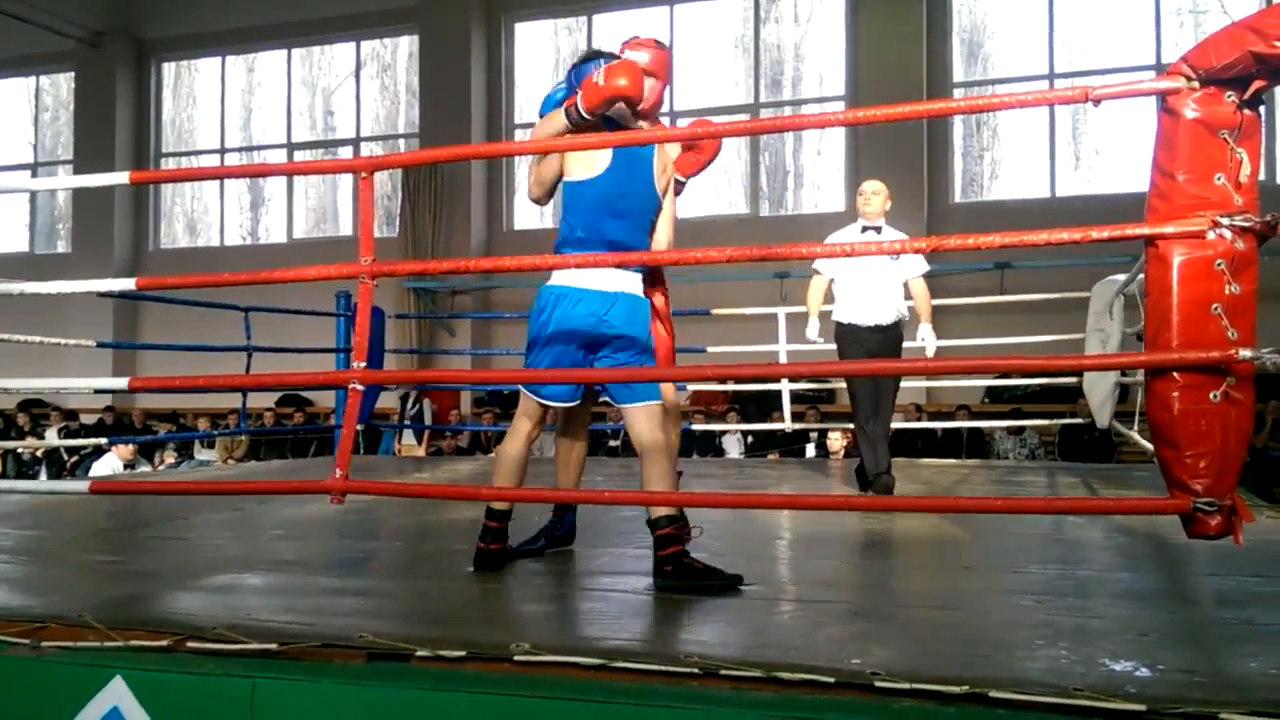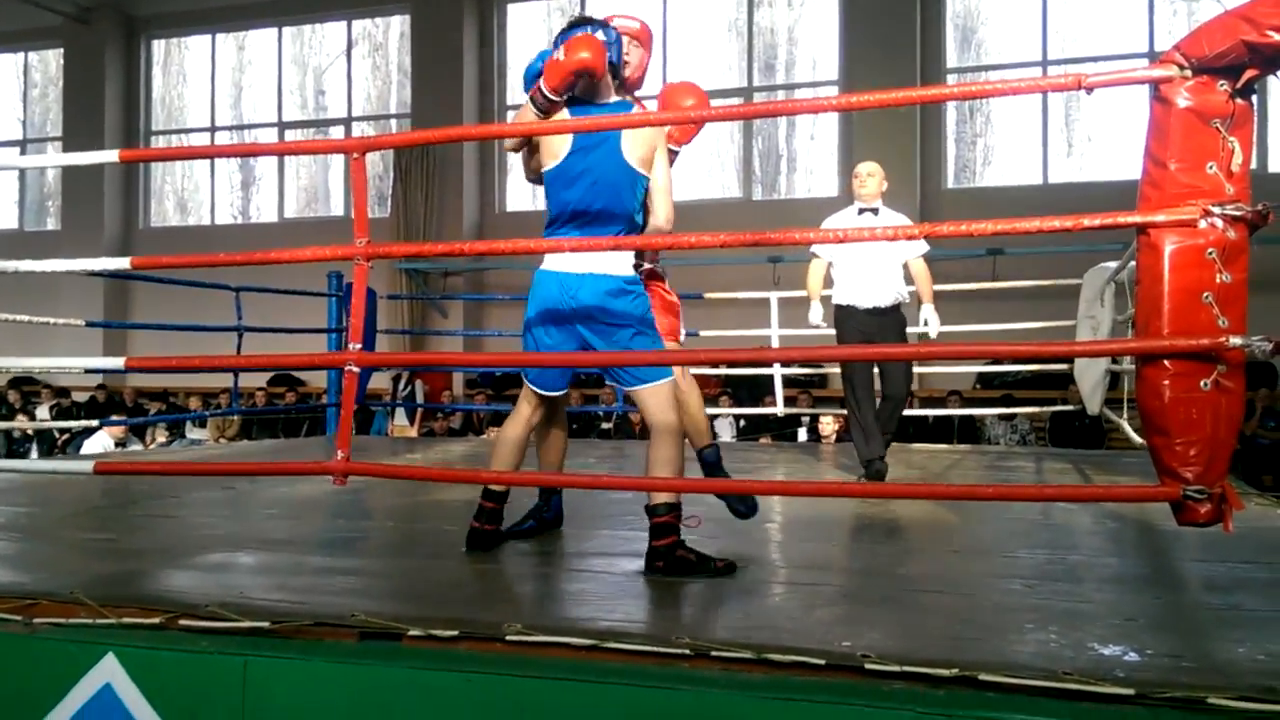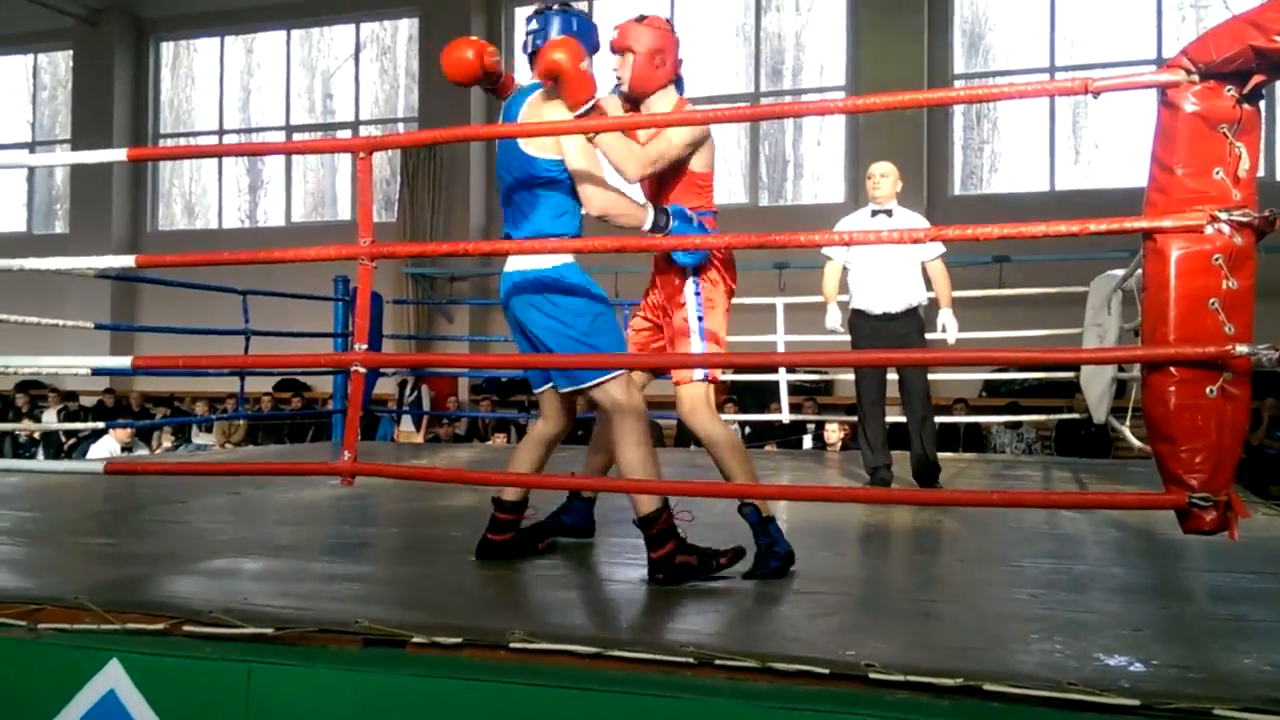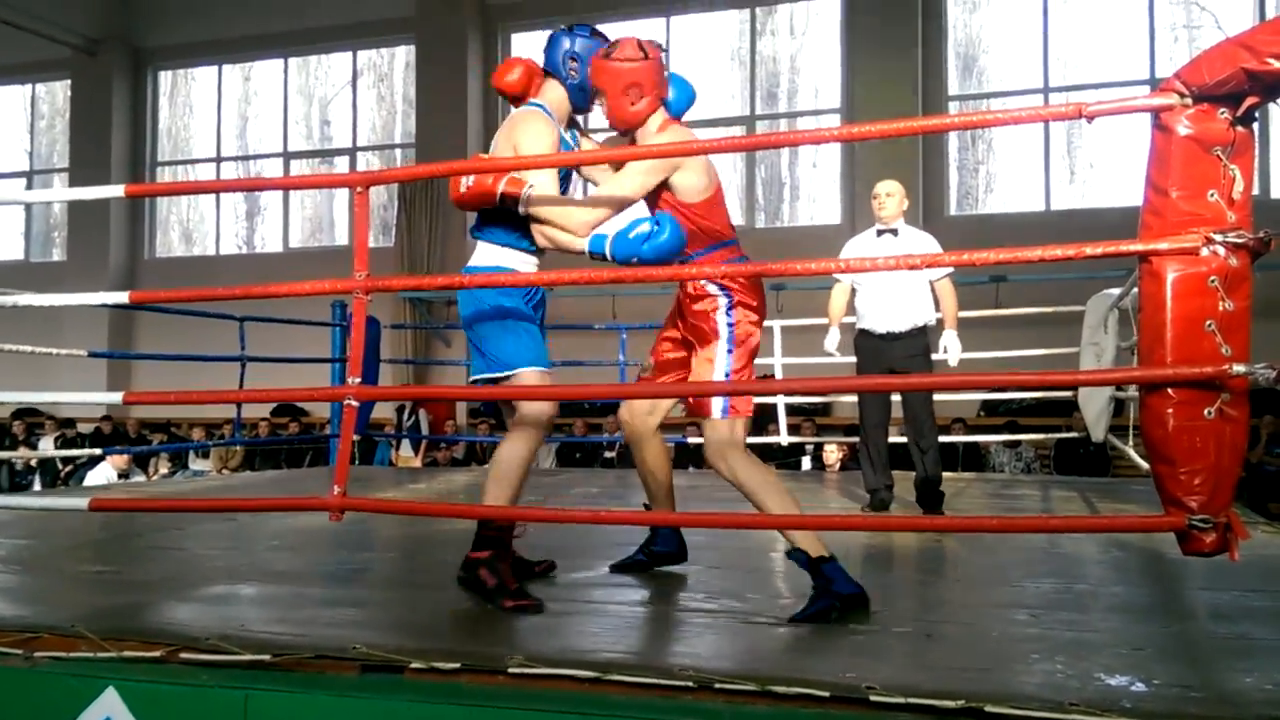
dt=0.2s
person 1, frame 1
left shoulder: (569, 136)
right shoulder: (661, 152)
left elbow: (537, 190)
right elbow: (660, 248)
left wrist: (573, 112)
left hip: (563, 298)
right hip: (624, 305)
left knee: (527, 419)
right knee: (652, 439)
left ankle: (492, 541)
right ankle: (672, 557)
person 1, frame 2
left shoulder: (550, 120)
right shoulder: (650, 127)
left elbow: (515, 144)
right elbow: (662, 222)
left wrist: (546, 91)
left hip: (554, 281)
right hip: (614, 286)
left knee: (532, 407)
right knee: (664, 419)
left ankle: (486, 522)
right ankle: (665, 546)
person 1, frame 3
left shoulder: (518, 104)
right shoulder: (556, 101)
right elbow: (598, 202)
right wrist: (665, 220)
left hip: (522, 280)
right hip: (551, 277)
left knee: (556, 415)
right knee: (626, 406)
left ankle: (502, 530)
right ankle: (664, 551)
person 1, frame 4
left shoulder: (556, 126)
right shoulder: (535, 125)
right elbow: (543, 227)
right wrist: (610, 243)
left hip: (518, 287)
right hip: (499, 282)
left knee: (528, 422)
right knee: (535, 414)
left ankle: (495, 551)
right ankle: (485, 557)
person 2, frame 1
left shoulder: (669, 141)
right shoulder: (590, 135)
right elbow: (538, 193)
left wrist: (679, 175)
left hip: (642, 281)
left knee: (665, 397)
right knee: (573, 400)
right ankle: (563, 519)
person 2, frame 2
left shoulder: (654, 117)
right elbow: (534, 172)
left wrist: (671, 147)
left hip: (637, 262)
left knee: (671, 364)
left ankle: (713, 466)
right ankle: (548, 505)
person 2, frame 3
left shoulder: (688, 119)
right shoulder: (630, 116)
left elbow: (636, 164)
left wrist: (592, 106)
left hip: (697, 272)
right hip: (665, 272)
left knee: (694, 407)
left ankle: (769, 534)
right ankle: (579, 507)
person 2, frame 4
left shoulder: (663, 148)
right shoulder: (644, 137)
left elbow: (587, 221)
left wrist: (513, 194)
left hip: (722, 298)
right hip: (698, 300)
left knee: (722, 446)
right knee: (637, 418)
left ankle: (834, 578)
right ankle: (665, 537)
person 3, frame 1
left shoulder: (902, 242)
right shoulder: (838, 240)
left elbow: (918, 286)
right elbow: (819, 281)
left wrist: (925, 323)
right wrist: (813, 317)
left hip: (889, 333)
right hip: (852, 333)
left knee: (882, 408)
right knee: (865, 406)
left ankle: (870, 471)
right ankle: (880, 475)
person 3, frame 2
left shoulder: (900, 223)
right shoulder: (834, 223)
left elbow: (918, 266)
right elbow: (818, 266)
left wrist: (928, 304)
right wrist: (815, 302)
left hip: (890, 316)
right hip: (850, 317)
left knee: (898, 386)
right knee: (859, 391)
left ankle: (875, 447)
right ankle: (872, 462)
person 3, frame 3
left shoulder: (916, 223)
right shoulder: (848, 225)
left elbow: (936, 267)
right elbow: (832, 269)
left wrist: (946, 308)
right wrist: (831, 305)
left hip: (908, 321)
right hip: (865, 323)
left knee: (917, 393)
right knee: (870, 398)
left ankle: (926, 468)
right ankle: (879, 470)
person 3, frame 4
left shoulder: (923, 242)
right shoulder: (855, 246)
left elbow: (944, 287)
right elbow: (841, 290)
left wrist: (950, 329)
right wrist: (833, 327)
left hip: (913, 341)
right hip: (871, 342)
left knee: (920, 418)
right knee: (872, 420)
left ankle: (929, 493)
right ankle: (879, 492)
